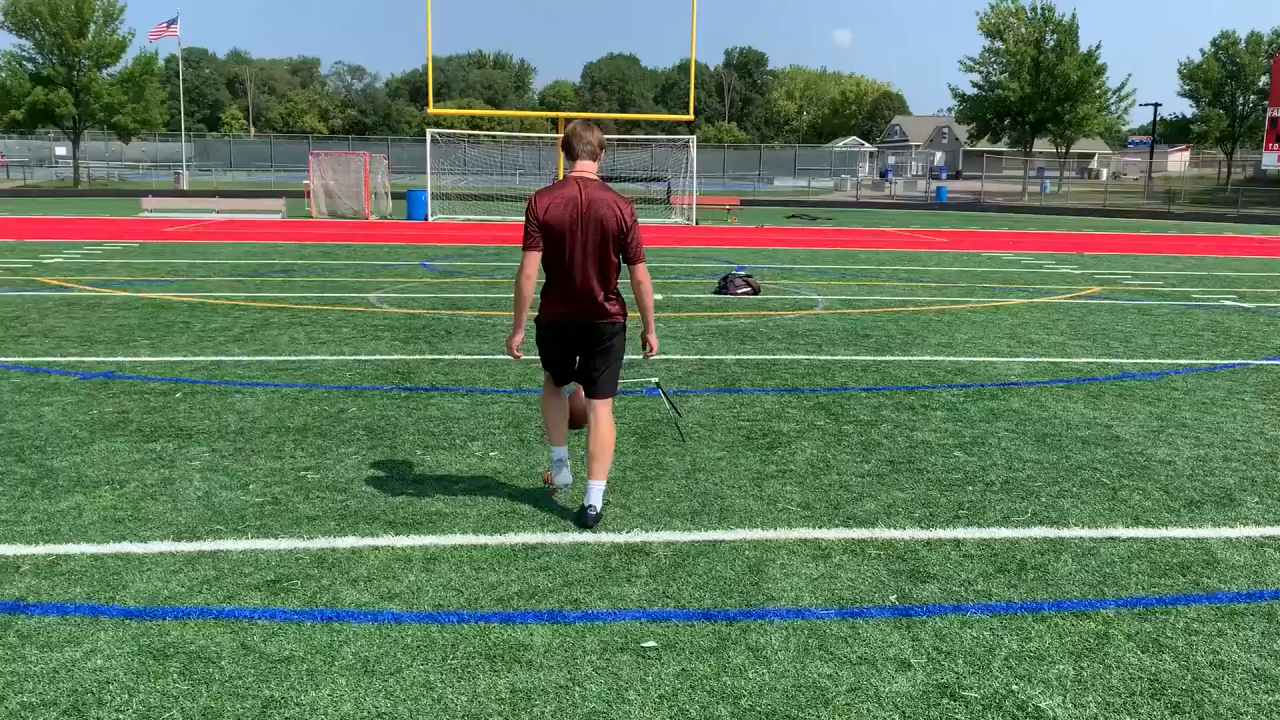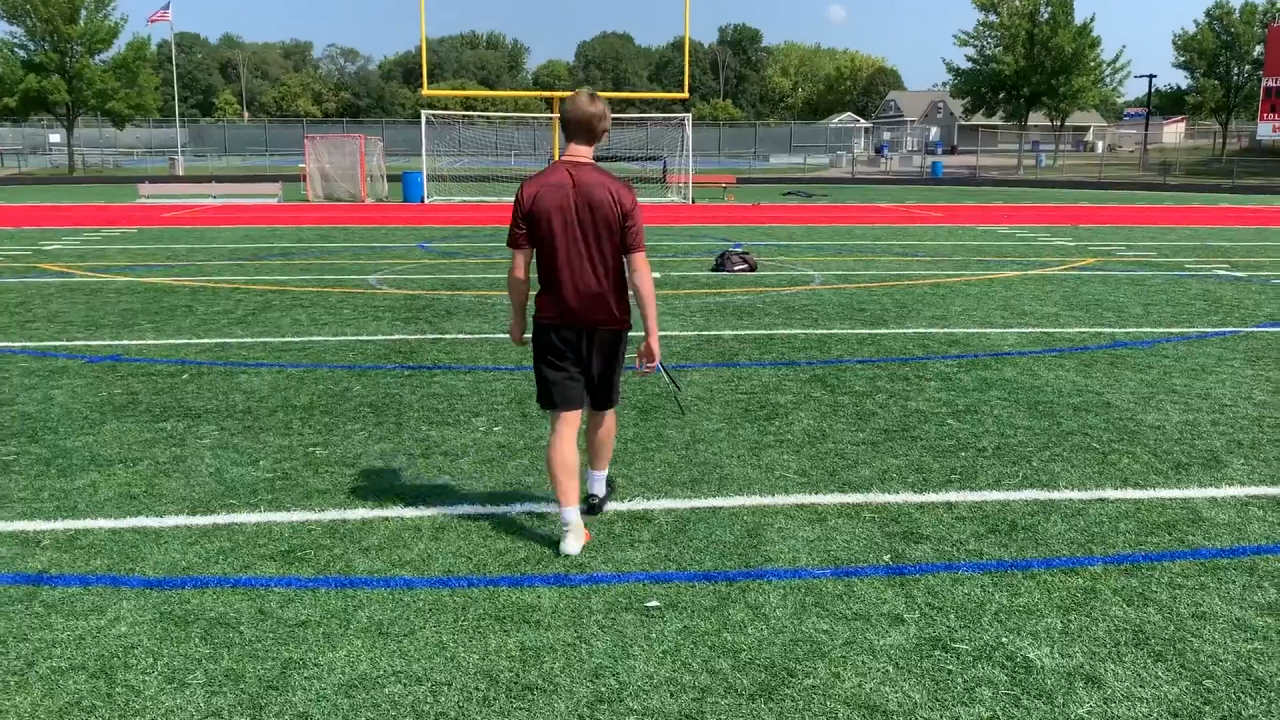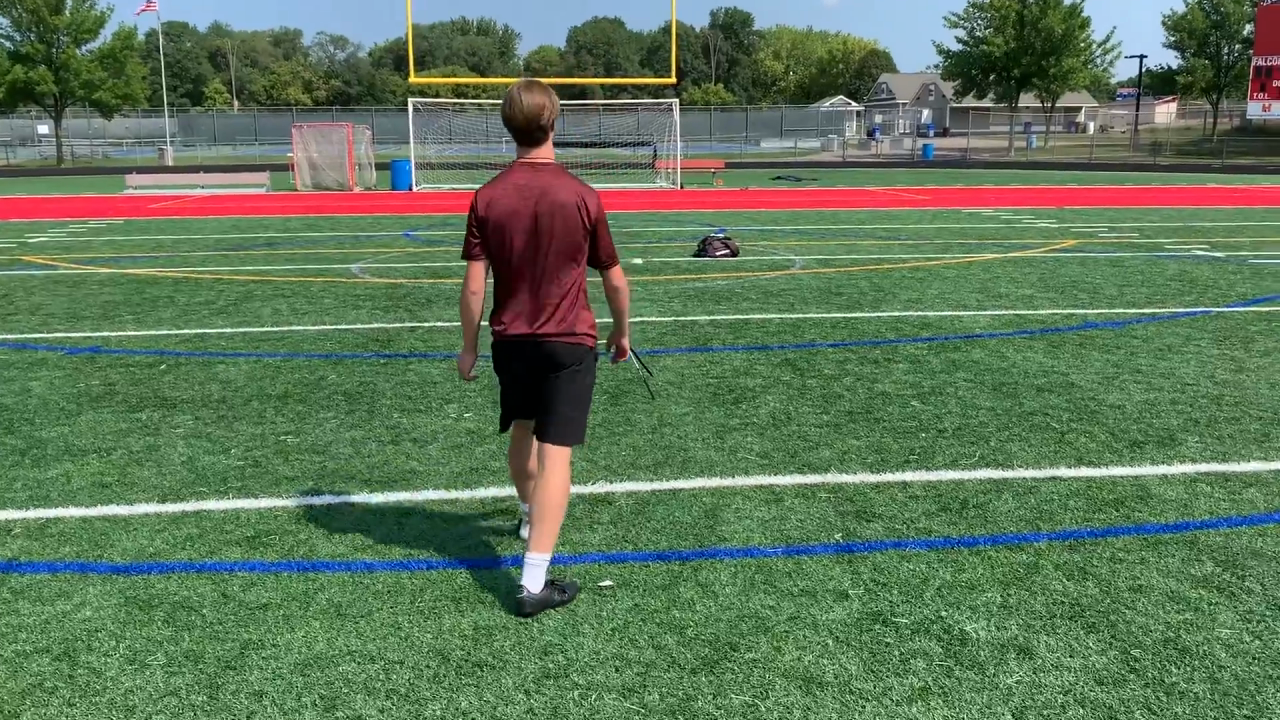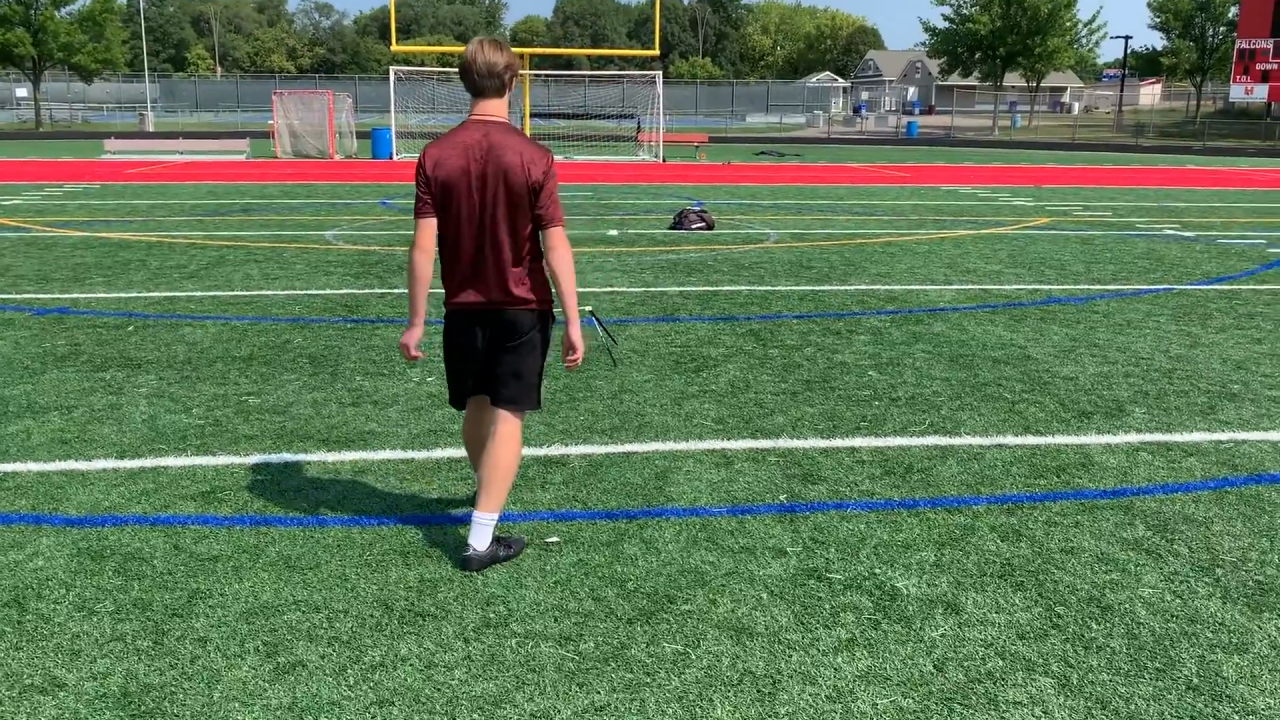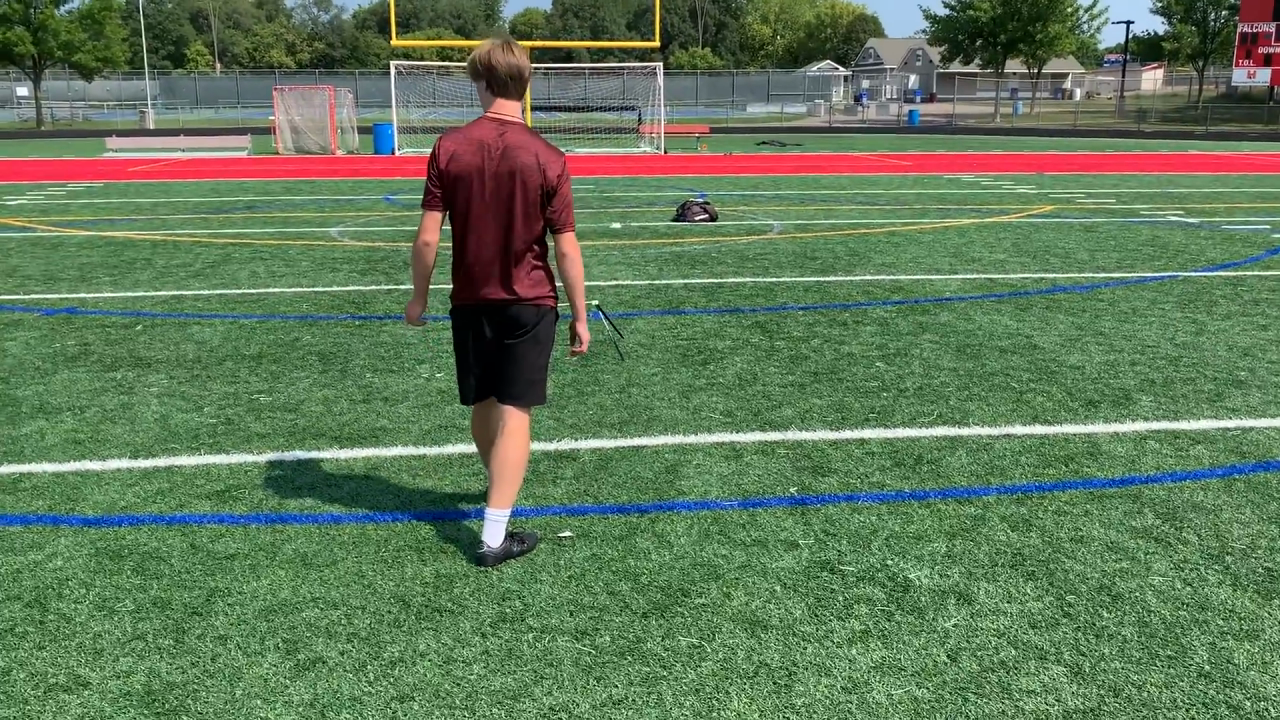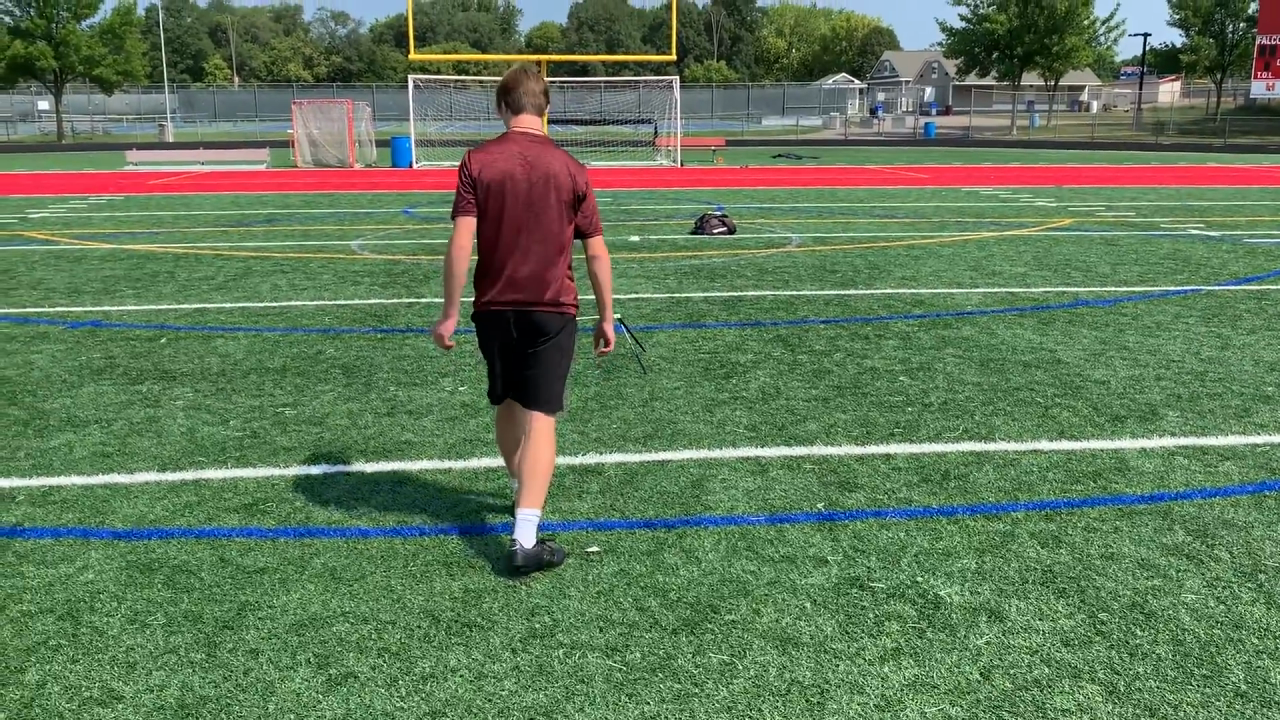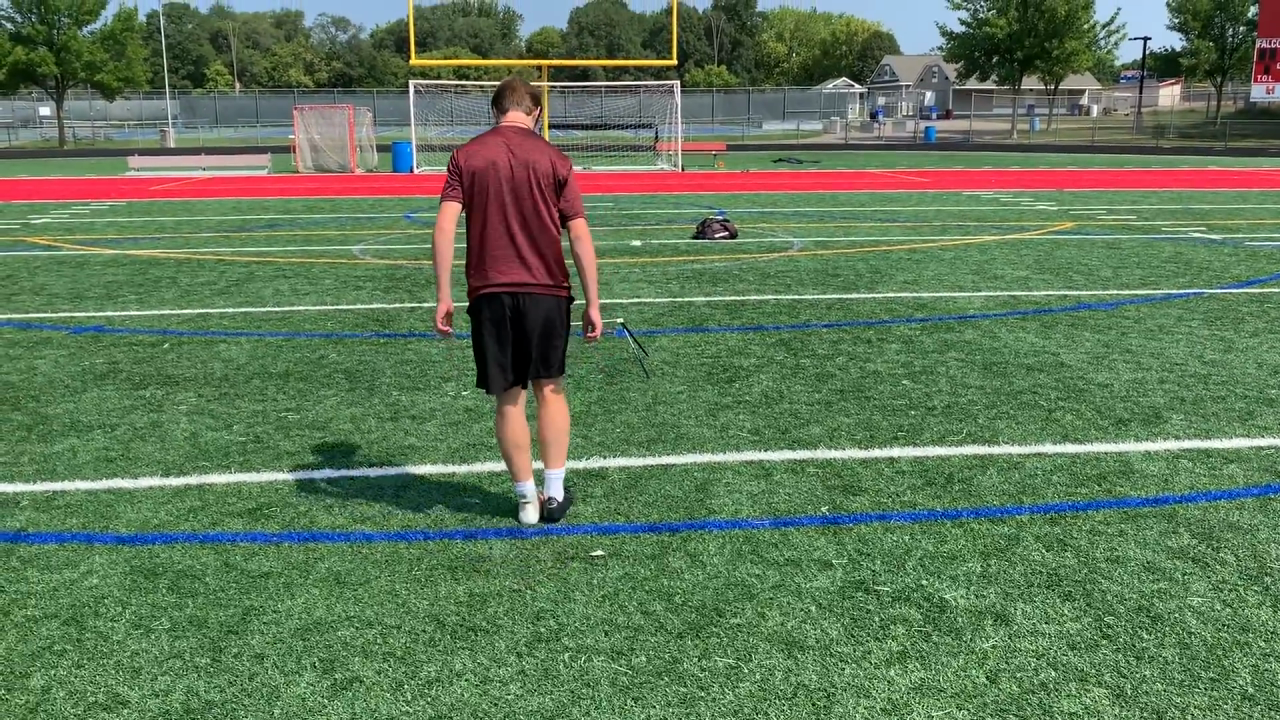
dt=0.5s
person 1, frame 1
left shoulder: (542, 202)
right shoulder: (620, 206)
left elbow: (528, 272)
right elbow: (639, 276)
left wrist: (518, 327)
right wrist: (649, 328)
left hip: (555, 318)
right hip: (605, 320)
left knee: (554, 384)
right knee: (600, 406)
left ankle: (560, 466)
right ankle: (594, 501)
person 1, frame 2
left shoulder: (532, 190)
right shoulder: (619, 192)
left elbow: (519, 270)
right elbow: (639, 269)
left wrist: (518, 319)
right wrist: (652, 333)
left hip: (553, 323)
right hip: (608, 322)
left knee: (565, 421)
right knee: (602, 410)
left ankle: (571, 527)
right ankle: (597, 486)
person 1, frame 3
left shoulder: (487, 197)
right shoulder: (582, 197)
left elbow: (474, 285)
right elbow: (615, 279)
left wrist: (468, 348)
right wrist: (622, 331)
left hip: (511, 340)
right hip: (569, 341)
left knee: (522, 429)
right knee: (556, 453)
left ankle: (531, 516)
right ankle: (533, 582)
person 1, frame 4
left shoulder: (436, 155)
right shoulder: (533, 157)
left elbow: (423, 247)
right elbow: (556, 245)
left wrist: (415, 322)
right wrist: (573, 320)
left hip: (463, 308)
right hip: (523, 308)
left knee: (476, 406)
right knee: (507, 417)
left ankle: (486, 490)
right ankle: (480, 539)
person 1, frame 5
left shoulder: (449, 147)
right shoulder: (547, 158)
left elbow: (427, 236)
right elbow: (566, 248)
left wrist: (419, 296)
right wrist: (579, 315)
left hip: (470, 302)
right hip: (529, 304)
left knee: (484, 404)
right knee: (513, 414)
left ankle: (497, 490)
right ankle: (494, 536)
person 1, frame 6
left shoulder: (478, 161)
right shoulder: (571, 169)
left elbow: (461, 244)
right elbow: (596, 252)
left wrist: (449, 313)
right wrist: (606, 317)
left hip: (494, 308)
right hip: (552, 310)
left knee: (508, 405)
right knee: (540, 421)
left ankle: (522, 496)
right ankle: (525, 539)
person 1, frame 7
left shoulder: (466, 155)
right shoulder: (553, 158)
left elbow: (444, 227)
right elbow: (579, 234)
left wrist: (443, 296)
right wrist: (593, 302)
left hip: (489, 293)
right hip: (546, 291)
left knee: (509, 398)
right knee: (550, 389)
left ankle: (527, 499)
right ankle: (553, 492)
